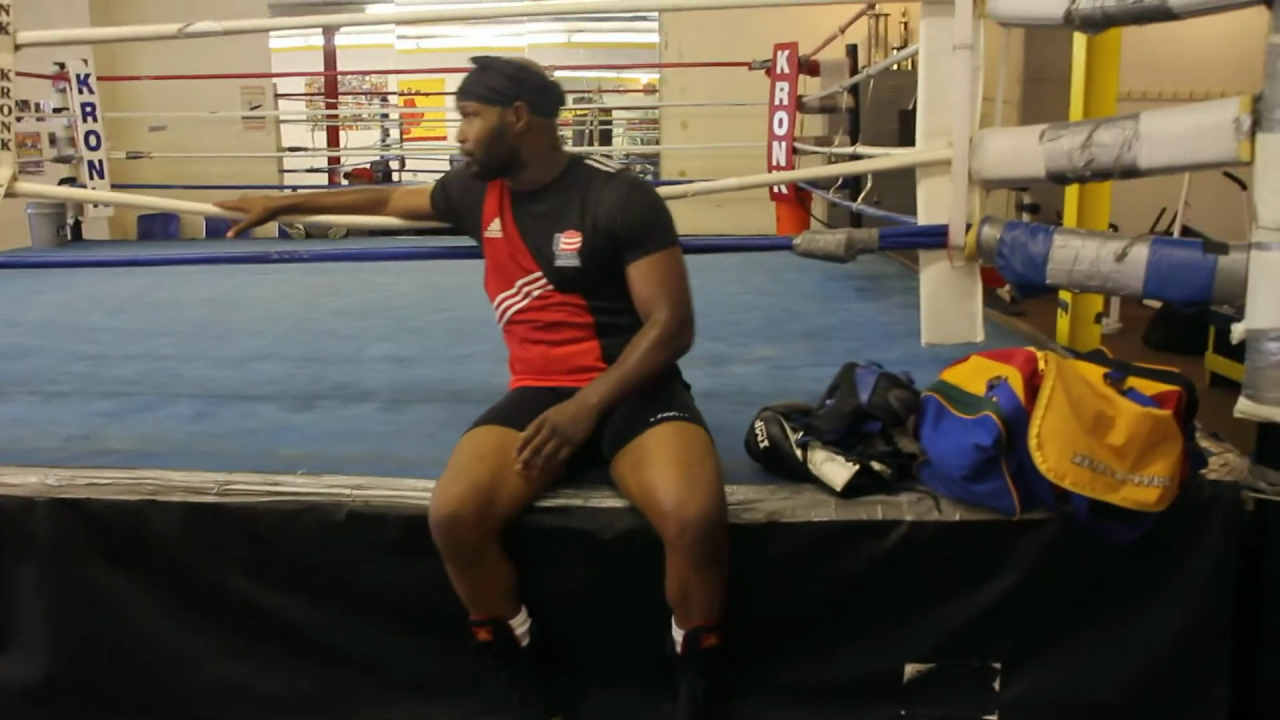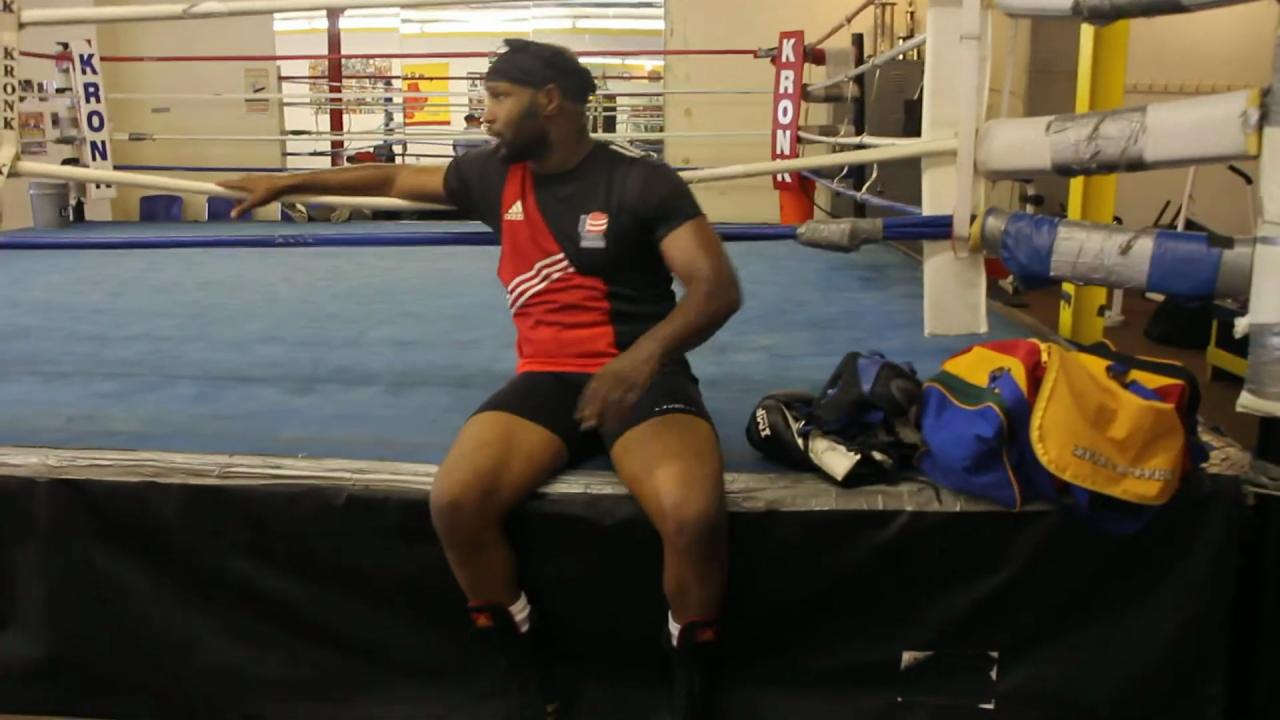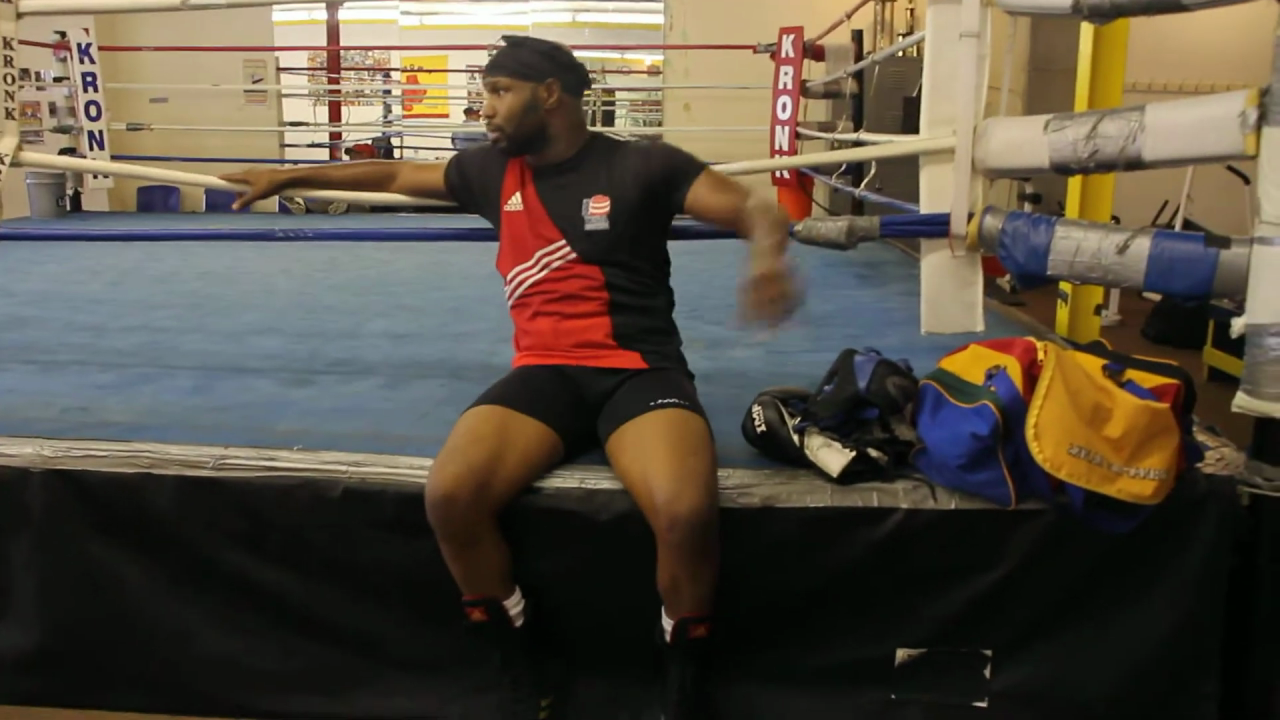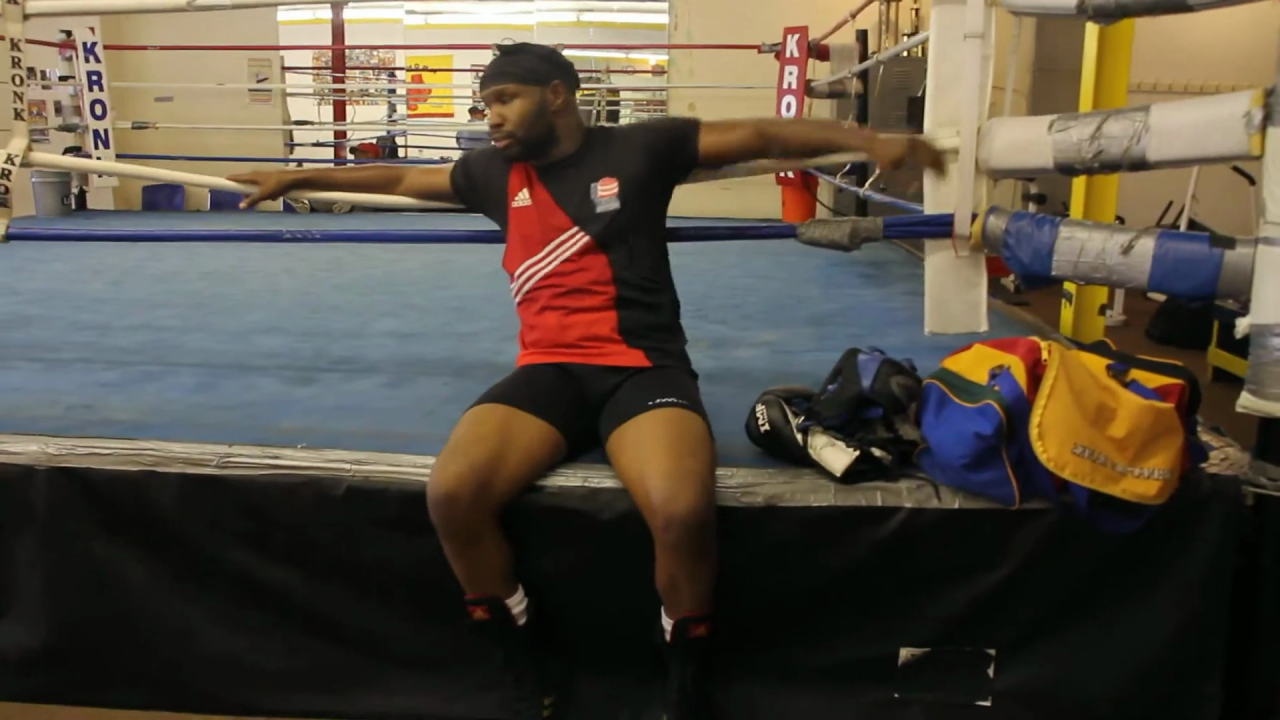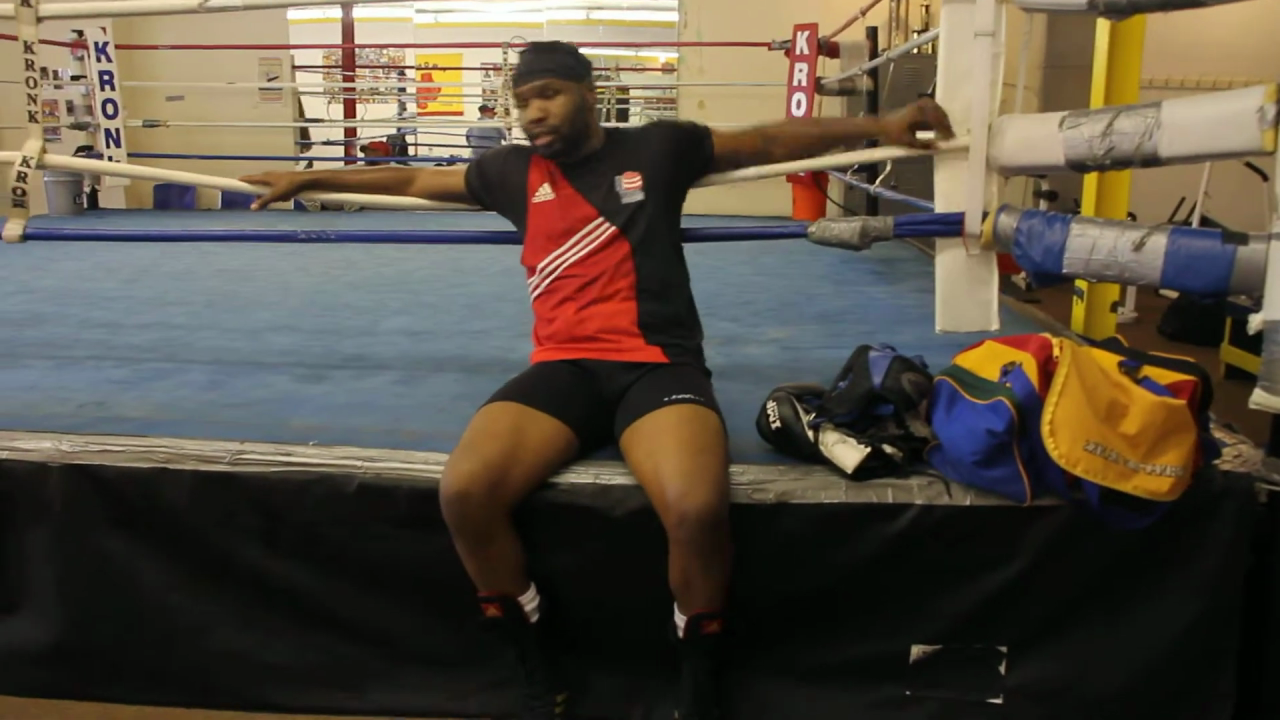
dt=0.2s
person 1, frame 1
left shoulder: (620, 199)
right shoulder: (478, 190)
left elbow: (671, 323)
right elbow: (390, 201)
left wrist: (595, 400)
right wrist: (284, 204)
left hip: (628, 389)
right hip: (539, 390)
left knee: (693, 518)
right knee: (452, 516)
person 1, frame 2
left shoulder: (640, 183)
right shoulder: (495, 174)
left elbow: (719, 284)
right elbow: (397, 179)
left wrist: (650, 351)
right wrist: (287, 183)
left hip: (644, 375)
right hip: (546, 376)
left knee: (692, 517)
right knee: (455, 500)
person 1, frame 3
left shoulder: (635, 166)
right shoulder: (495, 170)
left elbow: (753, 210)
right elbow: (391, 173)
left wrist: (768, 250)
right wrist: (282, 178)
left hip: (641, 368)
right hip: (543, 371)
left knee: (688, 514)
right knee: (451, 495)
person 1, frame 4
left shoulder: (639, 149)
right shoulder: (496, 170)
left elbow: (759, 135)
right elbow: (403, 178)
left wrist: (866, 140)
right wrist: (296, 177)
left hip: (643, 367)
right hip: (547, 371)
left knee: (680, 513)
right knee: (449, 495)
person 1, frame 5
left shoulder: (659, 147)
right shoulder: (515, 169)
left elbow: (768, 142)
right elbow: (416, 181)
left wrist: (878, 128)
right wrist: (309, 178)
left hip: (658, 365)
right hip: (563, 368)
left knee: (697, 510)
right knee: (463, 492)
